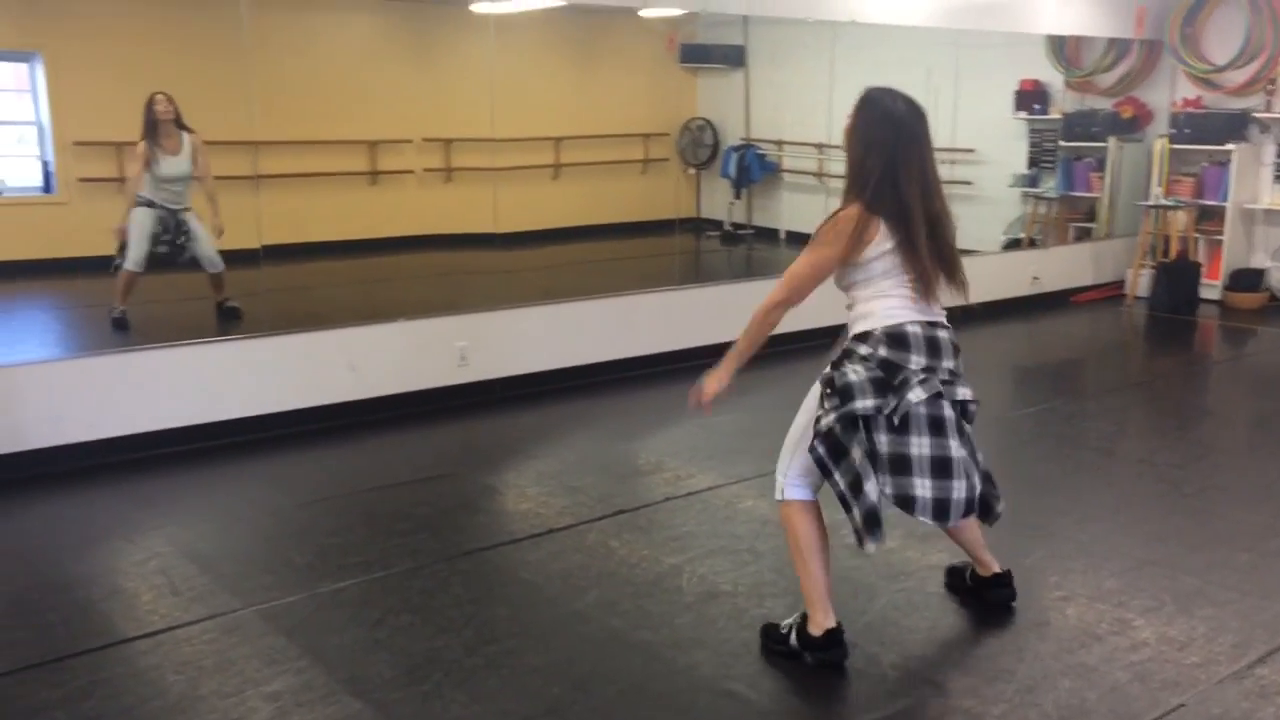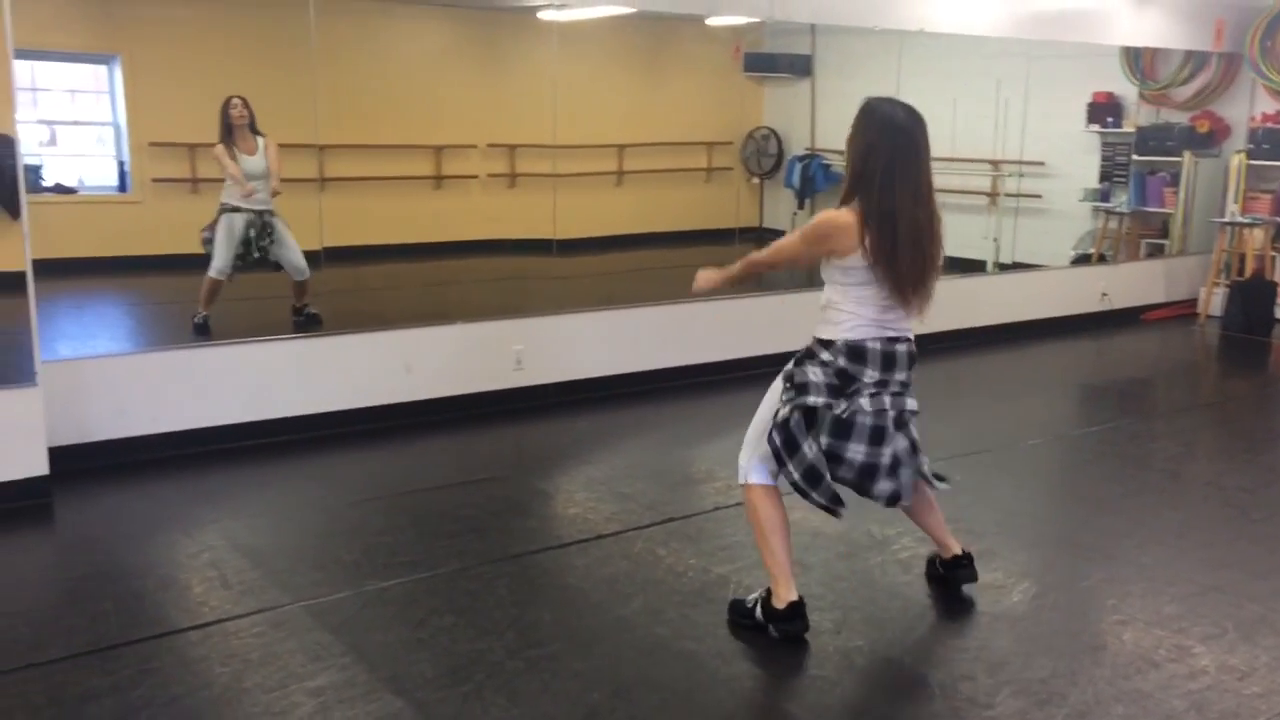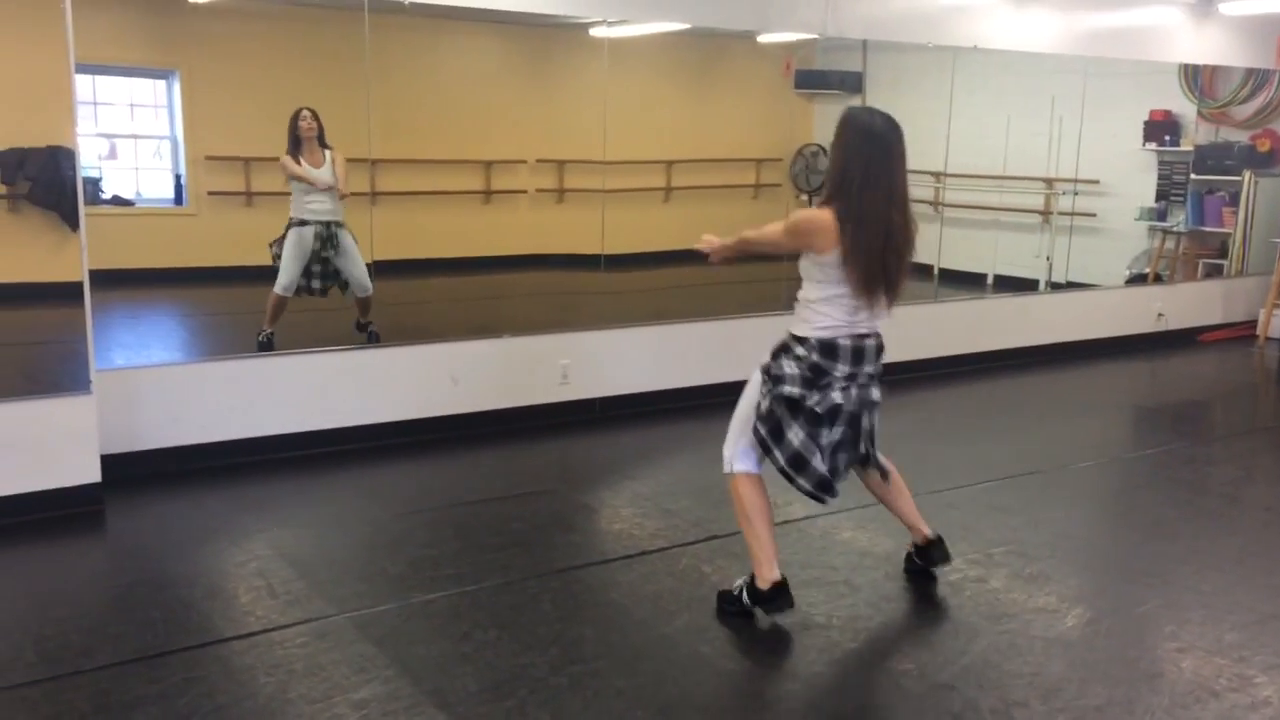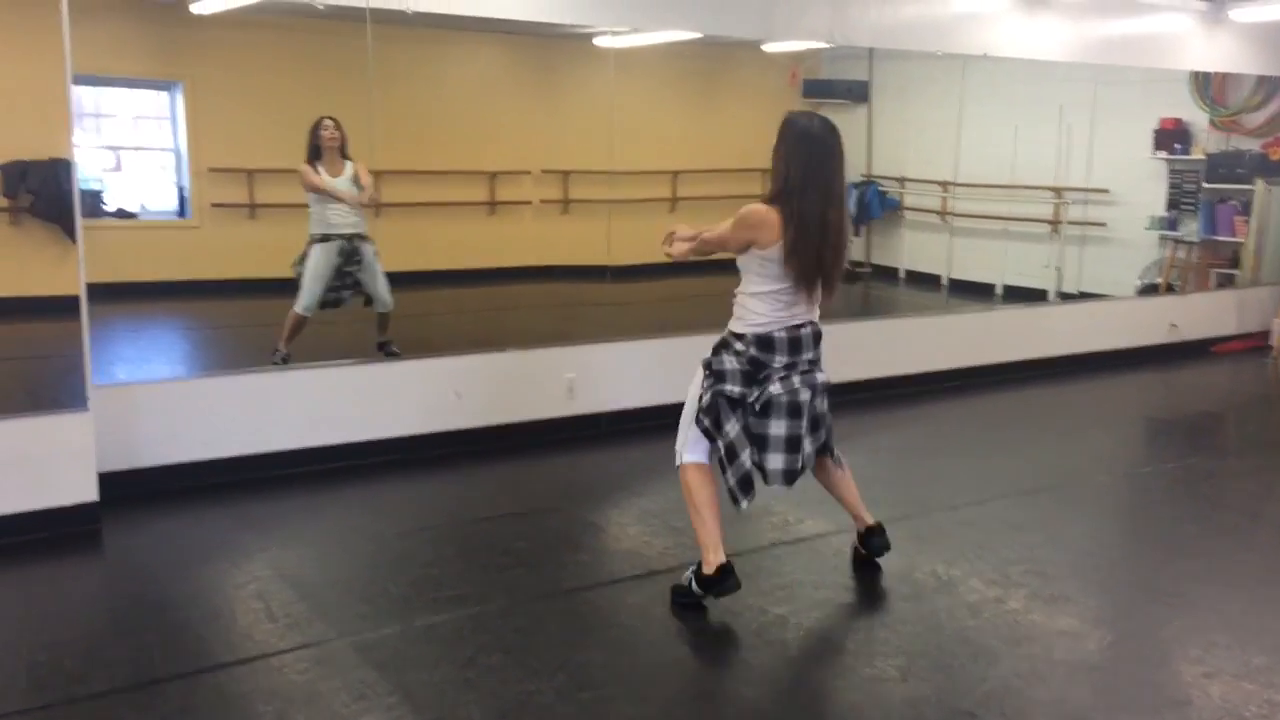
dt=0.5s
person 1, frame 1
left shoulder: (852, 221)
right shoulder: (925, 210)
left elbow: (780, 299)
left wrist: (724, 369)
left hip: (875, 358)
right hip: (938, 353)
left knee: (794, 485)
right knee: (929, 475)
left ankle: (819, 630)
right ankle: (991, 575)
person 1, frame 2
left shoulder: (837, 224)
right shoulder: (919, 219)
left elbow: (773, 258)
left wrist: (721, 276)
right wrist: (756, 265)
left hip: (832, 364)
right hip: (894, 361)
left knee: (758, 467)
right knee: (894, 460)
left ankle: (783, 602)
right ankle: (953, 556)
person 1, frame 3
left shoulder: (817, 223)
right shoulder: (893, 224)
left elbow: (760, 239)
left wrist: (720, 248)
right wrist: (736, 244)
left hip: (808, 358)
right hip: (864, 357)
left knee: (740, 457)
right knee: (862, 454)
left ankle: (767, 583)
right ankle: (926, 540)
person 1, frame 4
left shoulder: (760, 218)
right shoulder: (831, 220)
left elbow: (711, 241)
left wrist: (680, 244)
right wrist: (694, 235)
left hip: (747, 352)
right hip: (802, 347)
left knee: (692, 450)
right knee: (812, 440)
left ankle: (713, 569)
right ankle: (869, 529)
person 2, frame 1
left shoulder: (193, 141)
right shoulder: (145, 147)
left elbow: (205, 178)
right elbow: (133, 181)
left wrist: (216, 215)
right wrist: (127, 219)
left hip: (180, 210)
right hip: (148, 207)
left knee: (212, 259)
right knee: (135, 257)
left ankle: (223, 302)
right ankle: (118, 309)
person 2, frame 2
left shoulder: (266, 143)
right shoulder: (222, 148)
left elbow: (274, 166)
right elbow: (231, 169)
left wrist: (275, 182)
right wrist: (244, 186)
left hip: (264, 213)
right hip: (233, 213)
left knee: (299, 267)
right knee: (220, 267)
left ankle: (301, 306)
right ankle: (201, 314)
person 2, frame 3
left shoulder: (334, 156)
right shoulder: (289, 160)
left elbow: (340, 174)
right elbow: (301, 174)
left wrist: (342, 186)
right wrist: (319, 183)
left hip: (335, 228)
right hip: (302, 227)
left knee: (363, 284)
right knee: (285, 283)
left ankle: (365, 322)
right ankle: (267, 331)
person 2, frame 4
left shoulder: (355, 167)
right shoulder: (309, 170)
left elbow: (366, 180)
right elbow: (323, 187)
left wrist: (369, 192)
right wrist: (346, 197)
left hip: (358, 240)
right hip: (324, 241)
left knee: (384, 298)
right knee: (307, 302)
left ankle: (384, 340)
right ankle: (282, 349)
